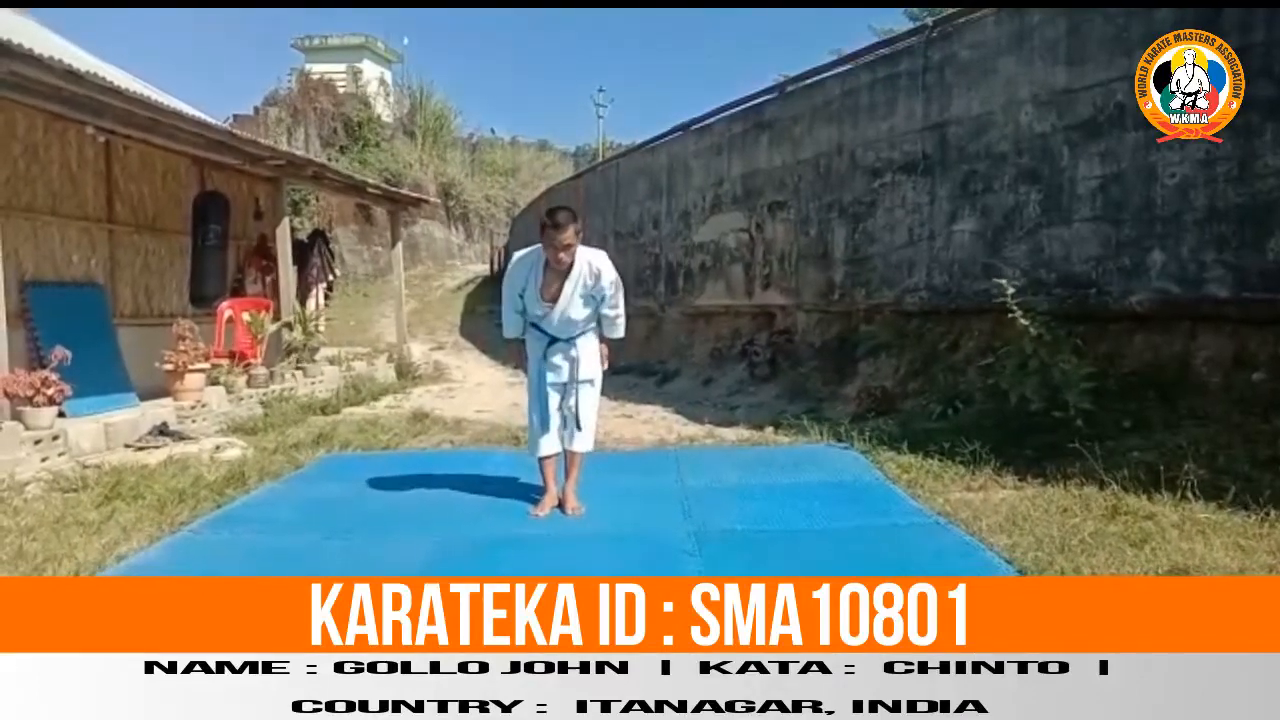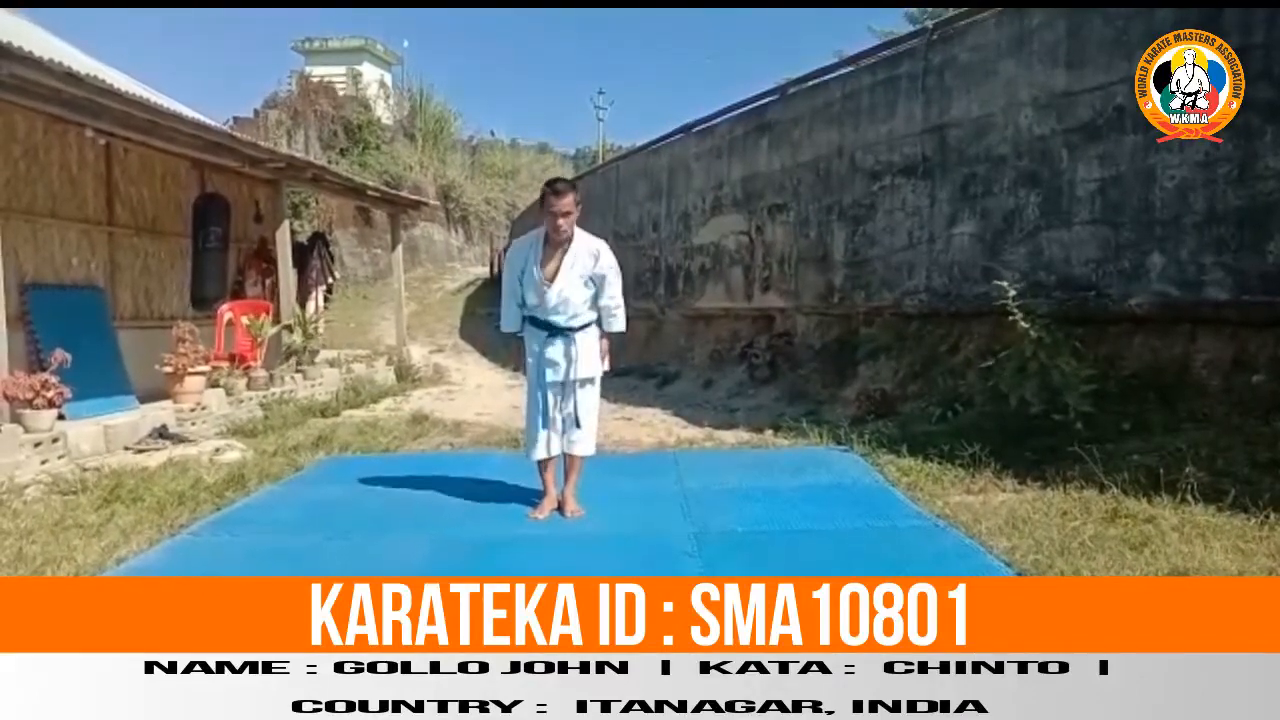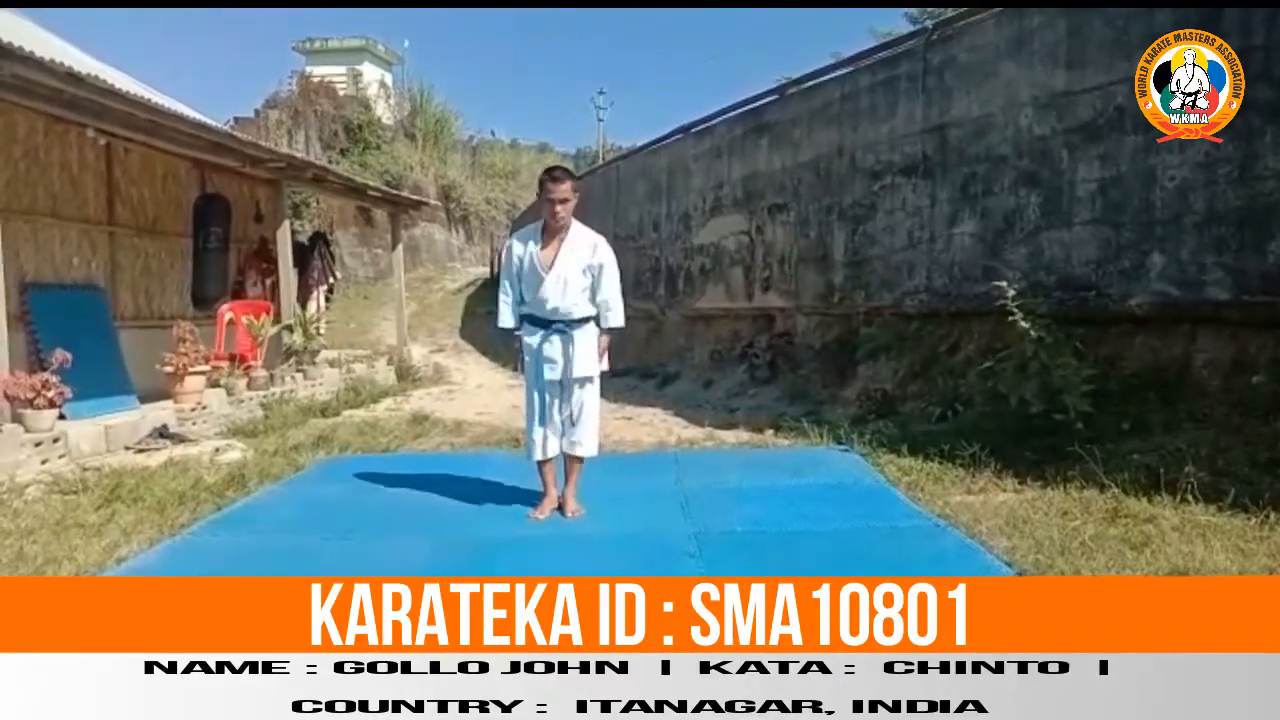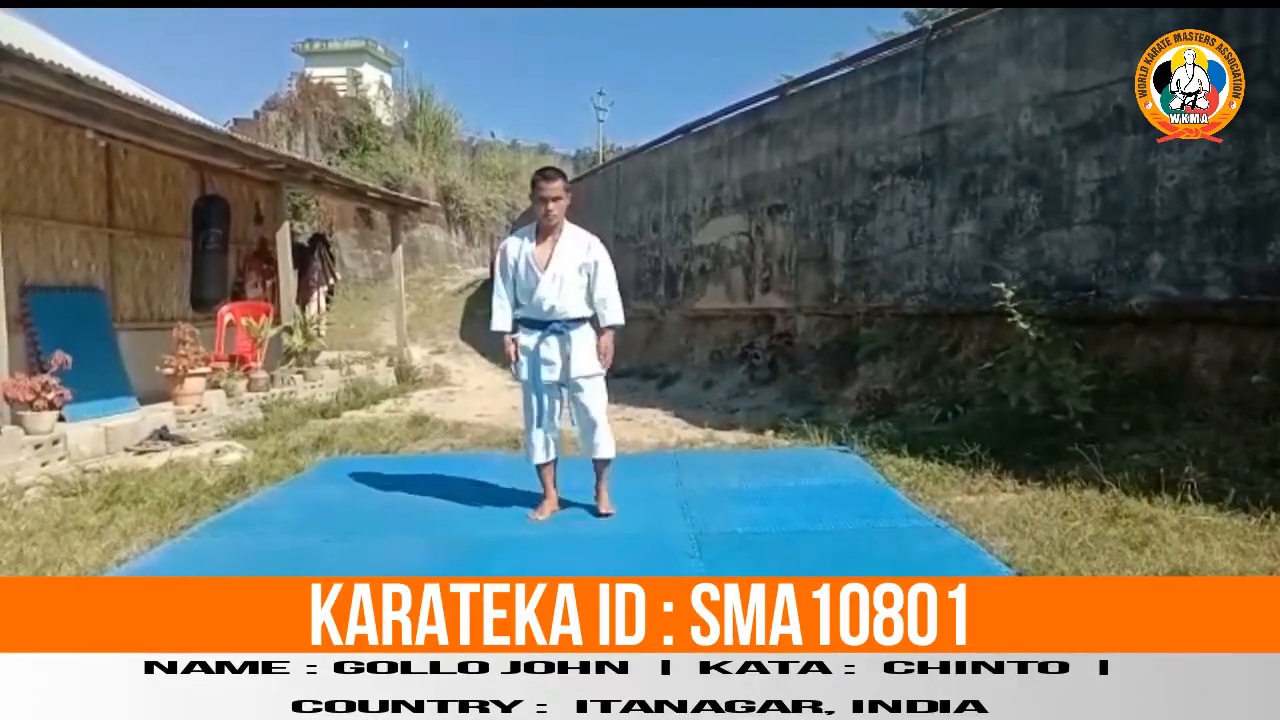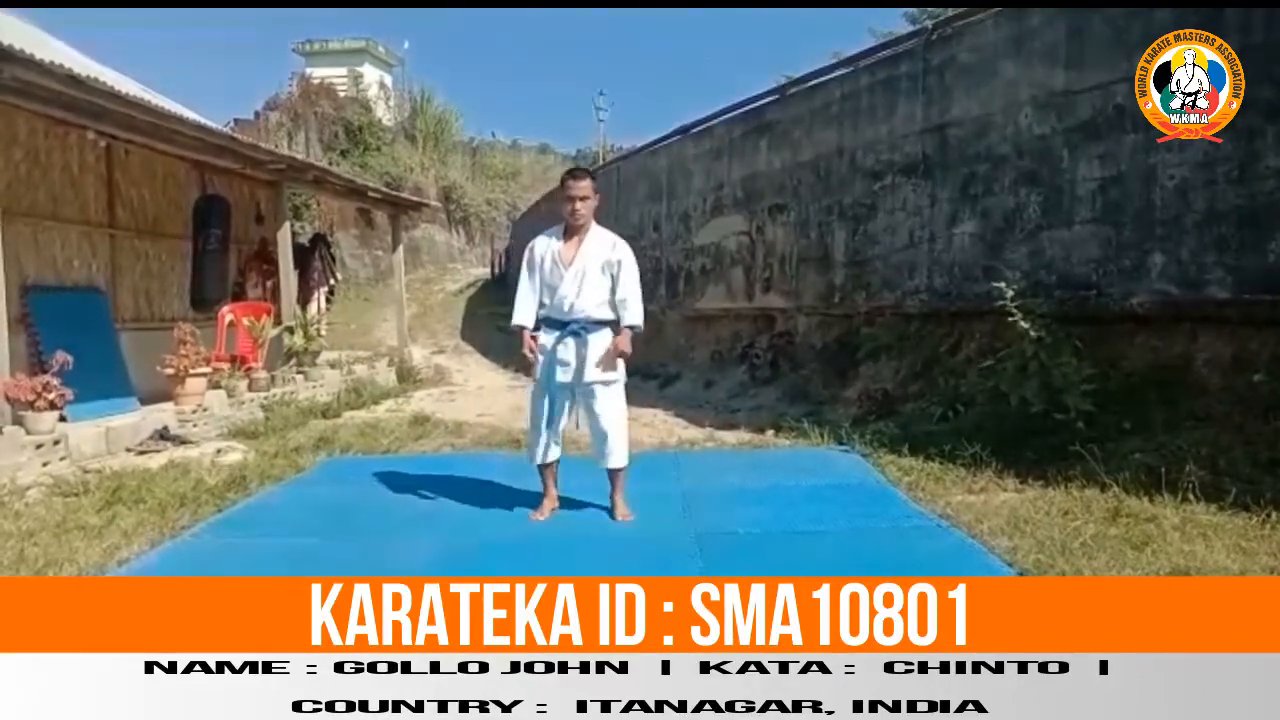
dt=0.5s
person 1, frame 1
left shoulder: (598, 267)
right shoulder: (520, 265)
left elbow: (612, 308)
right elbow: (512, 307)
left wrist: (605, 342)
right wrist: (516, 343)
left hip: (583, 346)
right hip: (541, 345)
left knee: (580, 415)
right knee: (543, 415)
left ankle: (570, 489)
right ankle: (549, 490)
person 1, frame 2
left shoulder: (596, 251)
right shoulder: (521, 250)
left elbow: (611, 299)
right elbow: (512, 298)
left wrist: (605, 338)
right wrist: (517, 340)
left hip: (582, 342)
right hip: (540, 341)
left knee: (580, 415)
right knee: (541, 415)
left ankle: (569, 491)
right ankle: (549, 492)
person 1, frame 3
left shoulder: (594, 244)
right shoulder: (519, 244)
left elbow: (608, 293)
right elbow: (509, 292)
left wrist: (605, 335)
right wrist: (516, 337)
left hip: (580, 339)
right hip: (538, 339)
left knee: (580, 416)
right knee: (541, 416)
left ankle: (570, 492)
right ankle: (549, 493)
person 1, frame 4
left shoulder: (587, 244)
right shoulder: (512, 246)
left elbow: (605, 291)
right elbow: (503, 295)
left wrist: (608, 333)
right wrist: (507, 338)
left hip: (578, 340)
right hip: (534, 342)
left knee: (593, 414)
right knee: (539, 421)
left ankle: (602, 489)
right ankle: (550, 495)
person 1, frame 5
left shoulder: (614, 247)
right shoulder: (541, 246)
left elbow: (628, 293)
right elbow: (528, 291)
left wrist: (626, 332)
right wrist: (525, 332)
left hip: (597, 342)
right hip: (552, 341)
left knee: (609, 420)
right knee: (544, 420)
left ankle: (617, 497)
right ankle: (549, 493)
